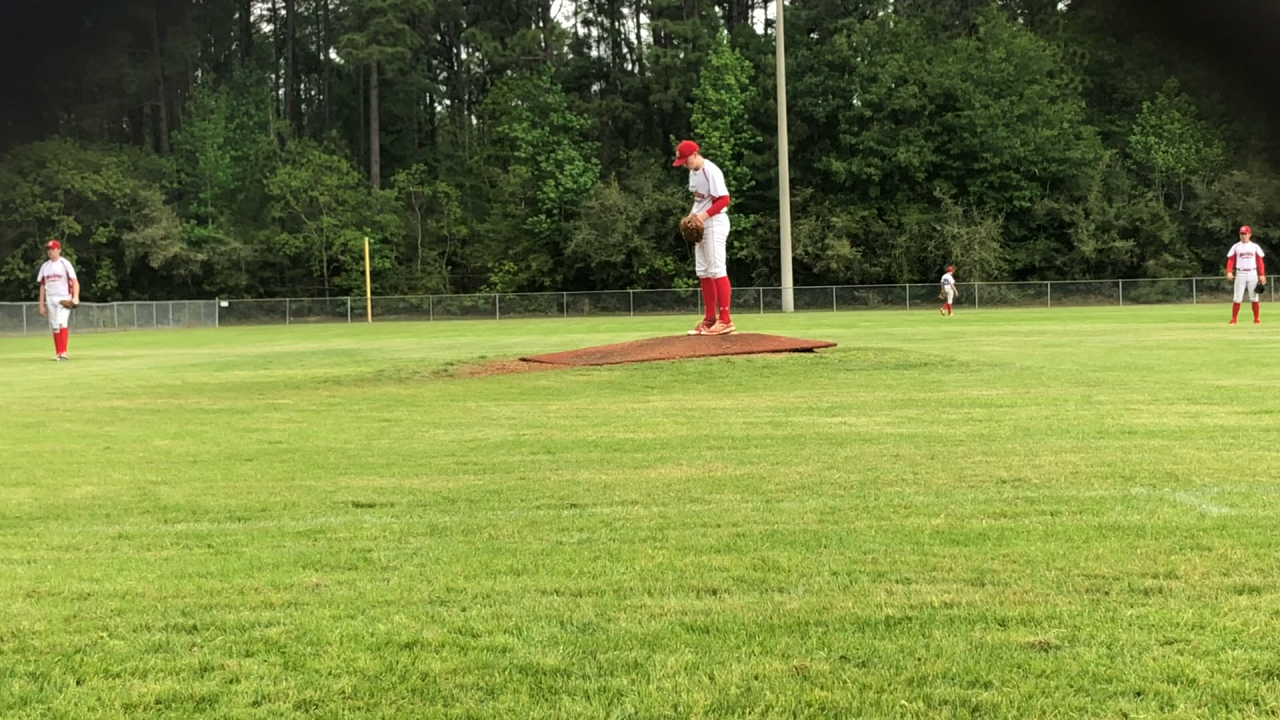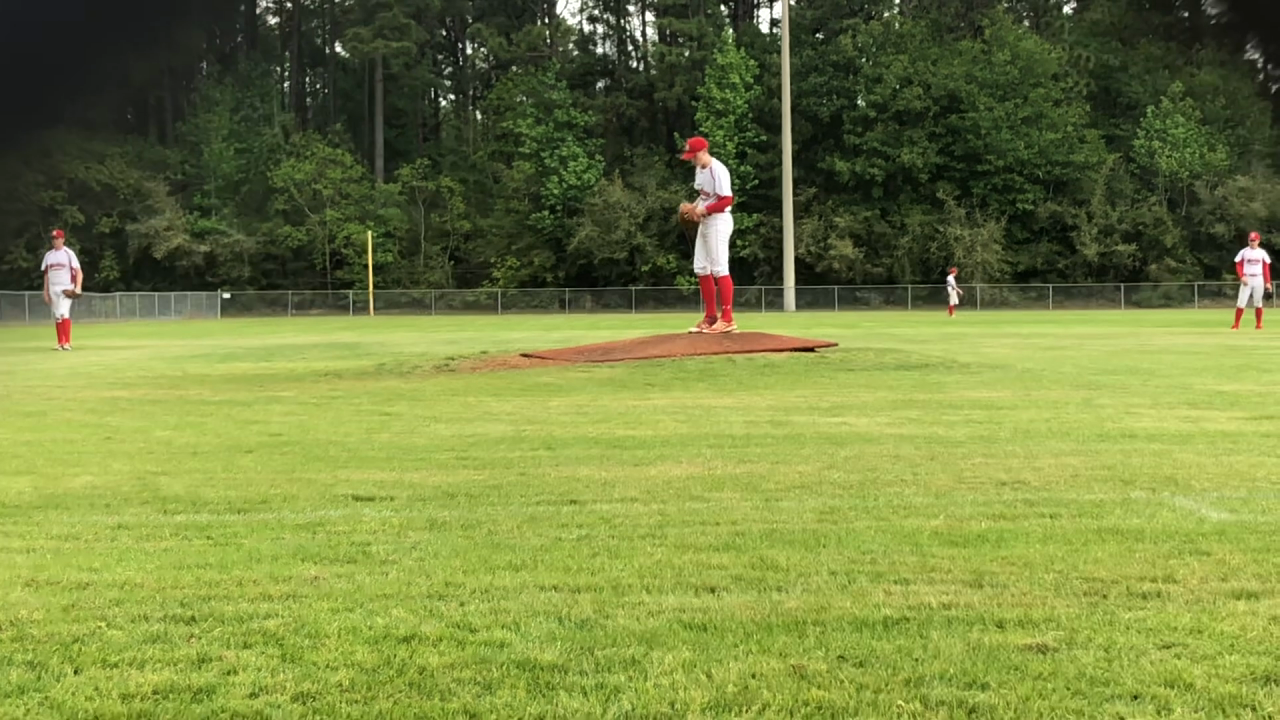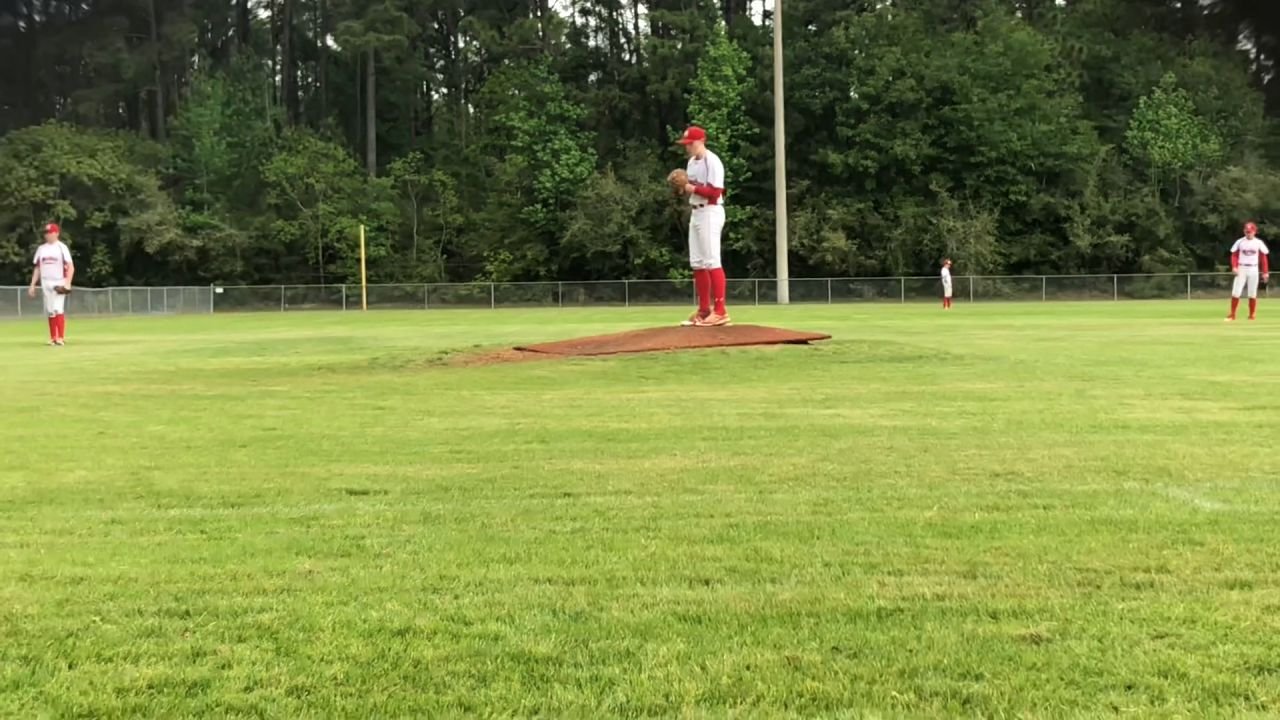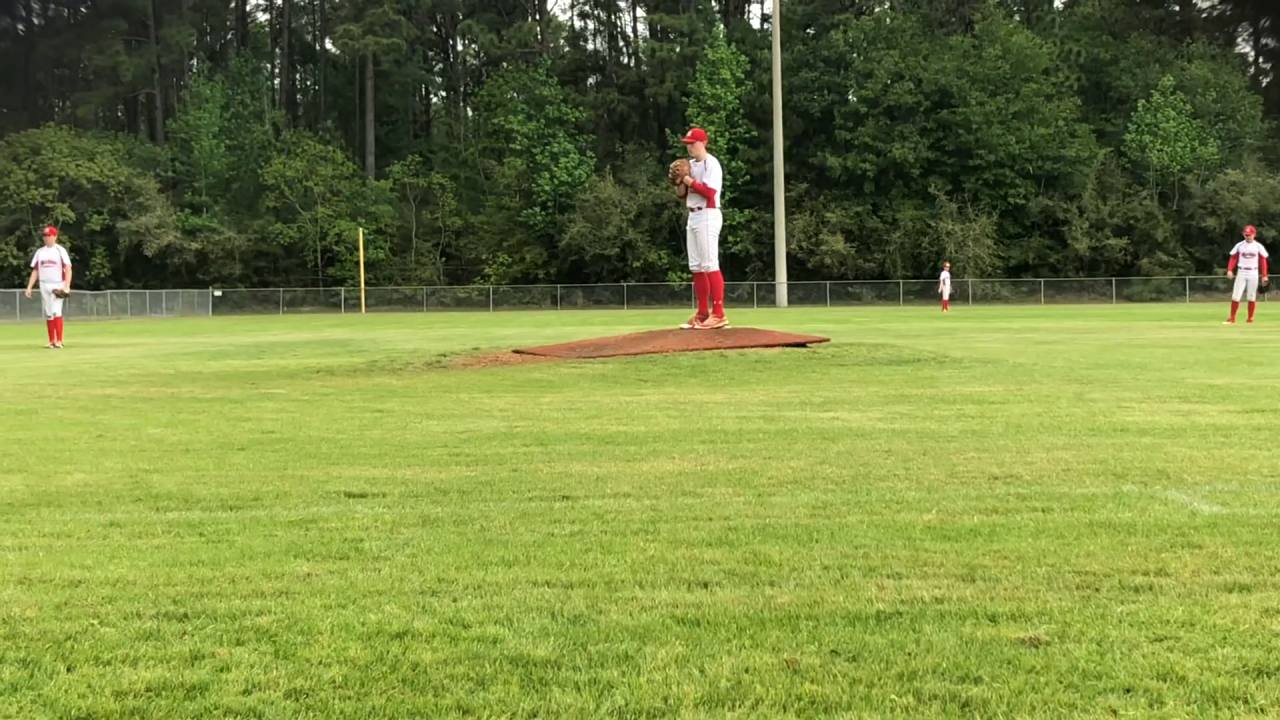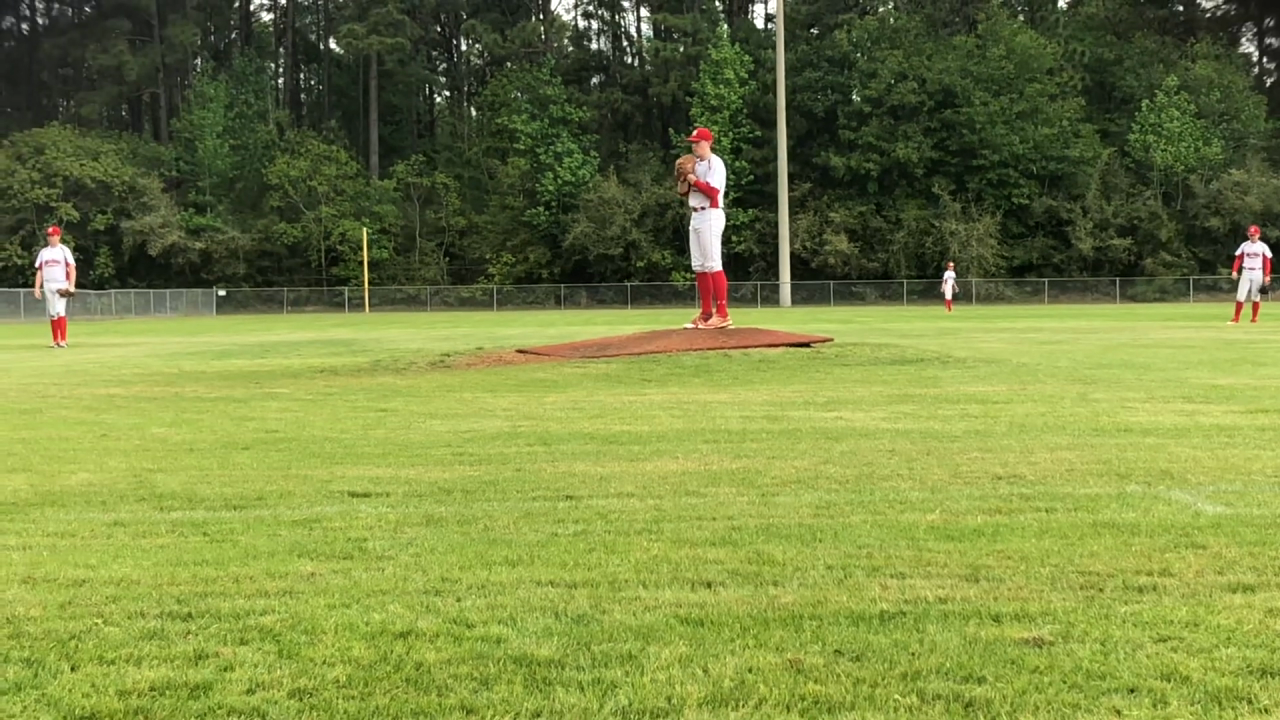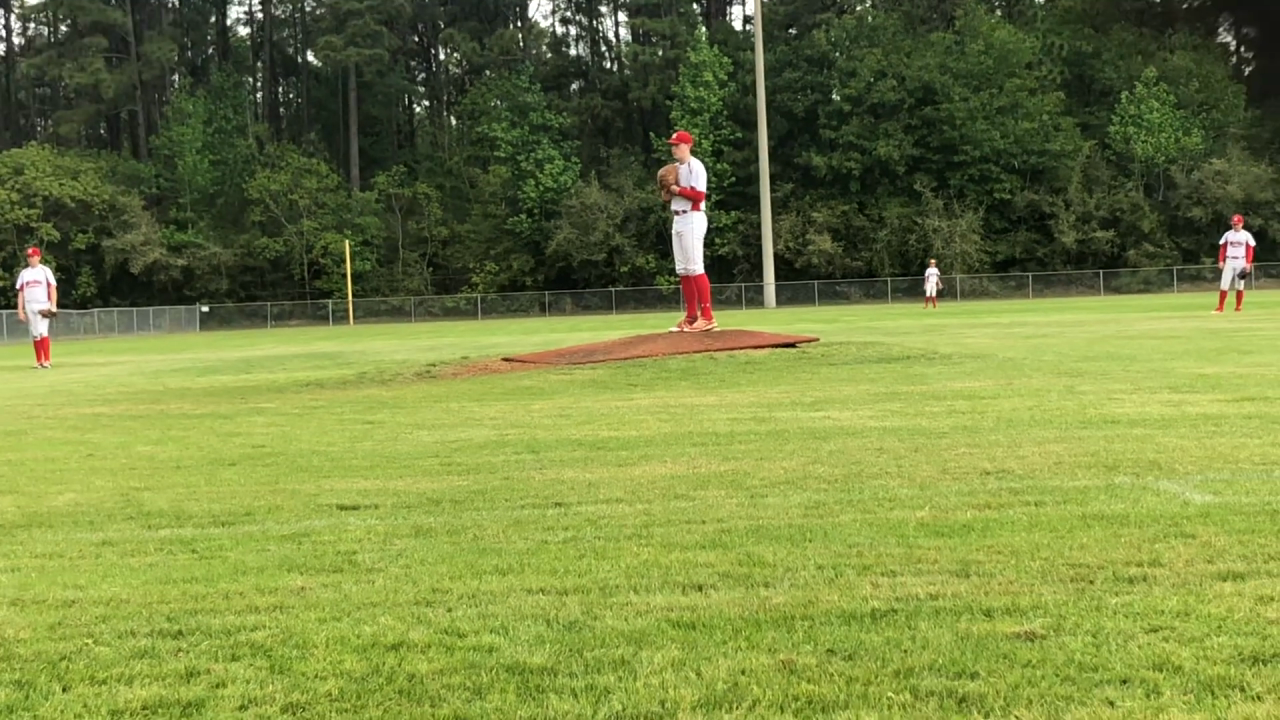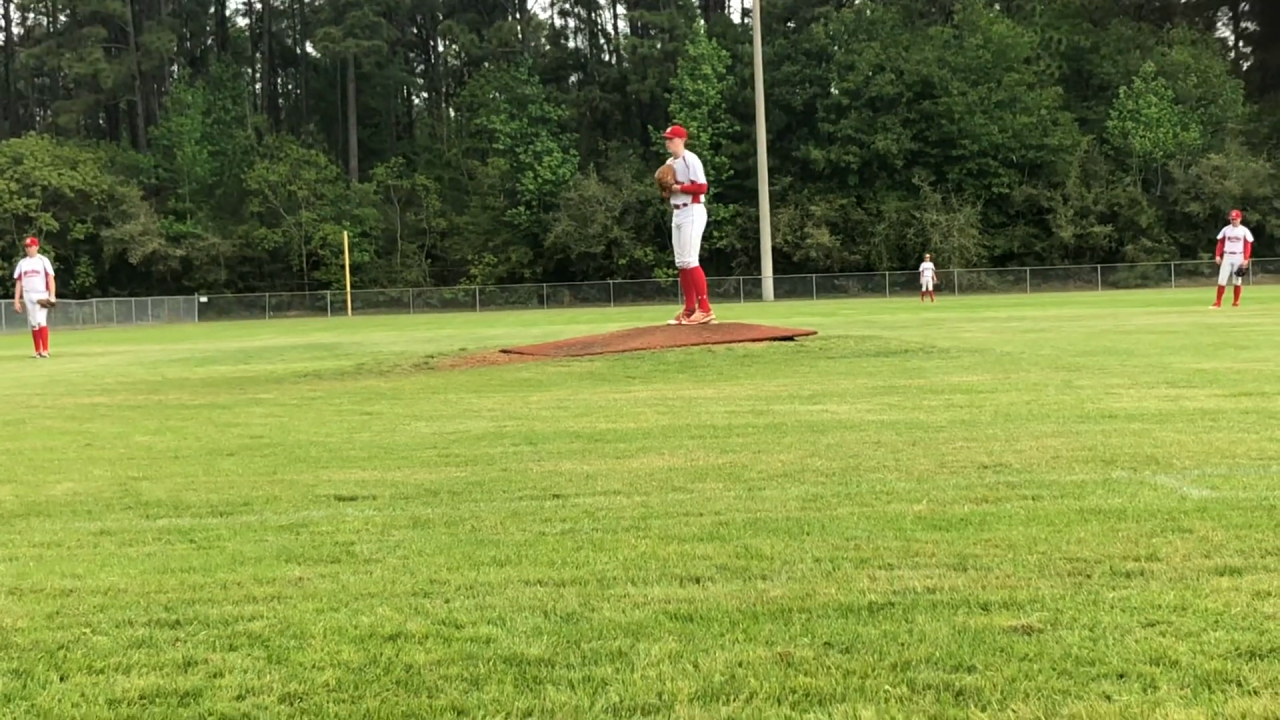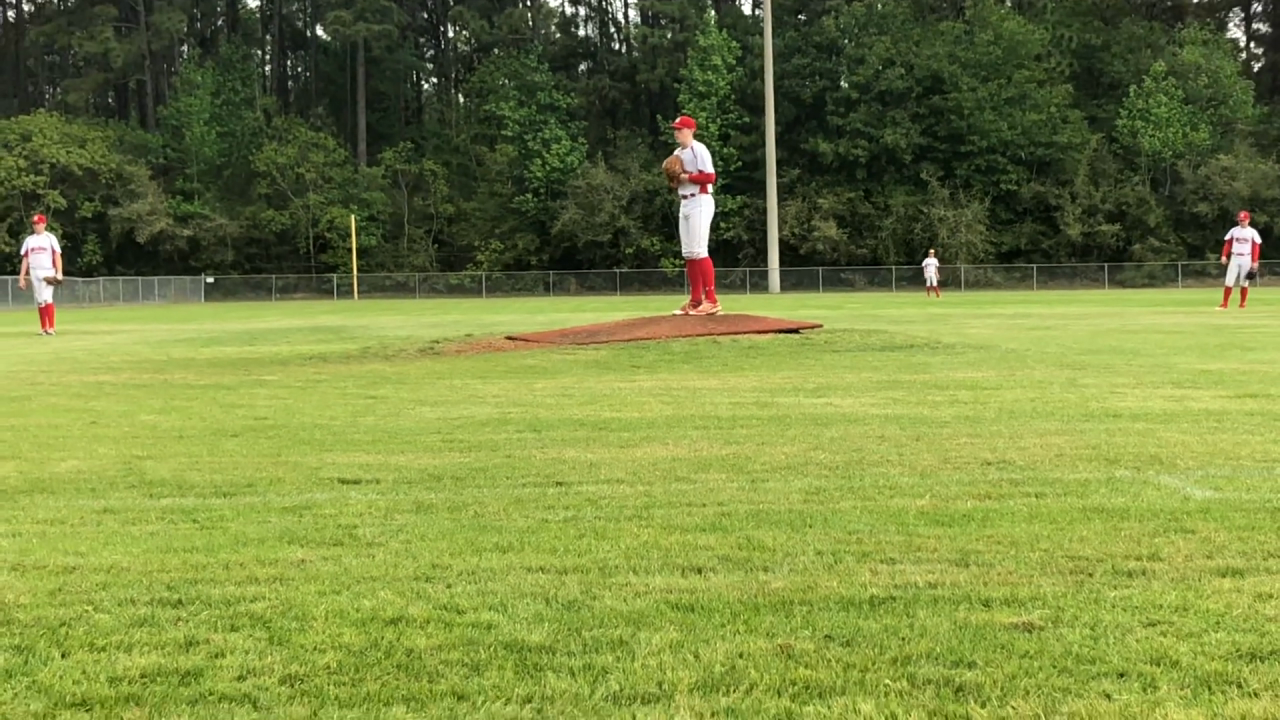
dt=0.2s
person 1, frame 1
left shoulder: (711, 171)
right shoulder: (693, 172)
left elbow: (725, 199)
left wrist: (706, 214)
right wrist: (693, 215)
left hip: (715, 222)
right hip: (701, 224)
left knee: (717, 270)
right knee: (703, 273)
left ankle: (725, 320)
right ankle: (710, 318)
person 1, frame 2
left shoulder: (718, 170)
right shoulder: (699, 170)
left elbow: (727, 200)
left wrist: (704, 208)
right wrist: (695, 207)
left hip: (718, 221)
right hip: (704, 222)
left knee: (720, 269)
right knee: (701, 269)
left ankle: (727, 319)
right ankle: (710, 316)
person 1, frame 3
left shoulder: (712, 161)
right shoulder: (691, 162)
left elbow: (716, 192)
left wrist: (693, 188)
right wrist: (682, 187)
left hip: (710, 213)
right hip: (696, 213)
left knee: (712, 261)
right knee: (697, 263)
left ankle: (720, 312)
right ankle: (704, 310)
person 1, frame 4
left shoulder: (711, 164)
right shoulder: (690, 164)
left elbow: (709, 192)
right elbow: (684, 195)
left wrist: (691, 182)
right wrist: (679, 181)
left hip: (707, 216)
right hip: (692, 216)
left knee: (710, 264)
right knee: (696, 266)
left ankle: (718, 314)
right ankle: (703, 313)
person 1, frame 5
left shoulder: (715, 163)
right shoulder: (694, 164)
left elbow: (712, 192)
right elbow: (685, 192)
left wrist: (693, 180)
right wrist: (683, 178)
left hip: (710, 216)
right hip: (695, 216)
left knee: (713, 265)
right knee: (699, 266)
left ankle: (722, 314)
right ankle: (706, 313)
person 1, frame 6
left shoulder: (695, 166)
left elbow: (700, 195)
right elbow: (670, 197)
left wrist: (677, 190)
right wrist: (666, 189)
left hip: (692, 219)
right hip: (677, 220)
left knee: (695, 268)
right knee: (682, 270)
left ankle: (707, 317)
right ankle: (691, 316)
person 1, frame 7
left shoulder: (690, 159)
right shoulder: (669, 163)
left elbow: (702, 188)
left wrist: (678, 188)
left hip: (692, 212)
right hip: (677, 214)
left knee: (689, 260)
right knee: (681, 263)
left ankle: (705, 309)
right ankle: (689, 309)
person 1, frame 8
left shoulder: (699, 149)
right shoulder: (677, 153)
left elbow: (710, 177)
left wrist: (686, 177)
left hip: (700, 203)
right hip: (684, 204)
left knee: (699, 251)
right knee: (688, 253)
left ankle: (711, 300)
right ankle: (695, 300)
